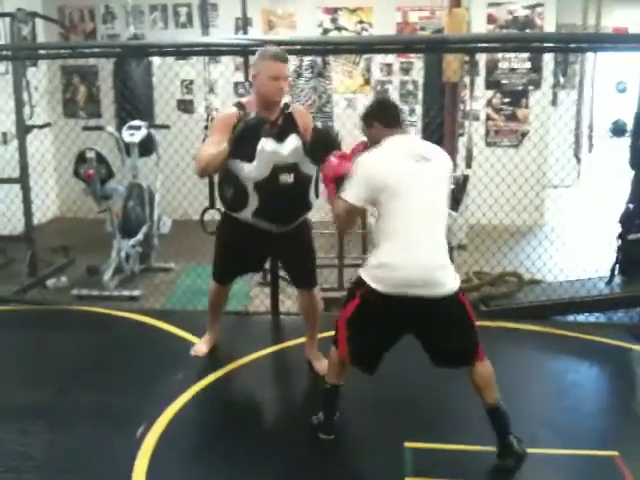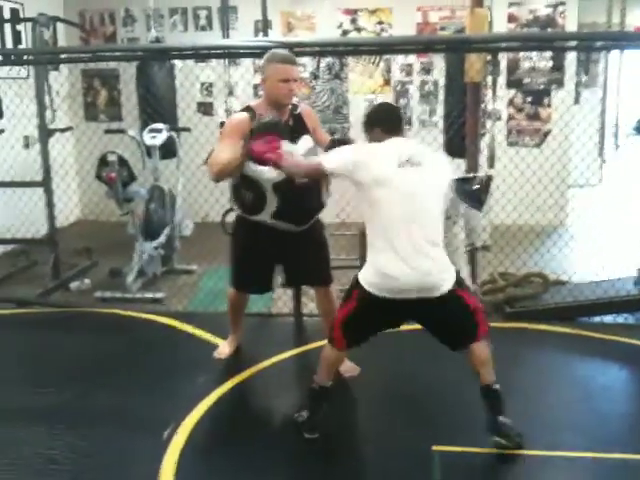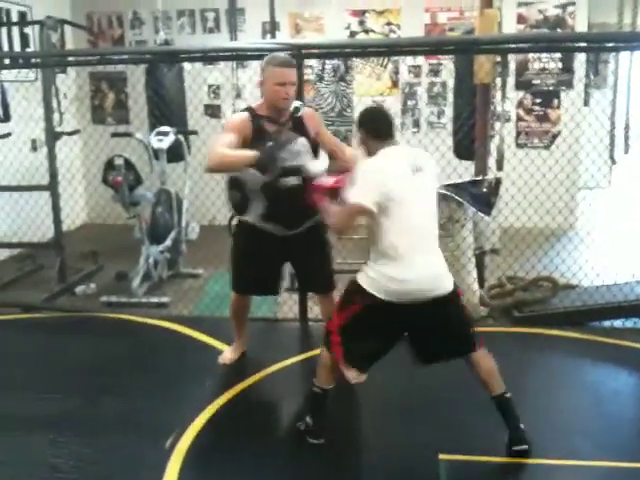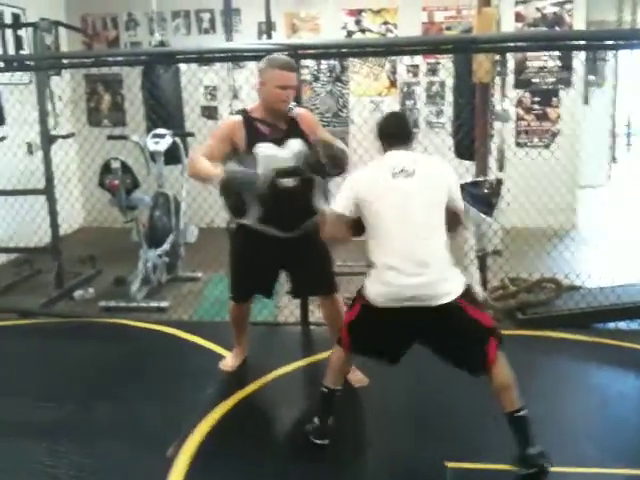
dt=0.3s
person 1, frame 1
left shoulder: (372, 162)
right shoulder: (440, 156)
left elbow: (343, 220)
left wrist: (332, 182)
left hip: (386, 277)
right hip: (437, 279)
left knee: (345, 341)
right knee: (474, 356)
left ankle: (327, 416)
right ankle: (505, 441)
person 1, frame 2
left shoulder: (362, 157)
right shoulder: (440, 161)
left elbow: (301, 169)
left wrist: (274, 153)
left hip: (383, 281)
right hip: (436, 279)
left knee: (339, 338)
right knee: (473, 331)
left ankle: (312, 415)
right ankle: (498, 420)
person 1, frame 3
left shoulder: (372, 170)
right shoulder: (425, 161)
left elbow: (341, 224)
left wrist: (324, 200)
left hip: (387, 285)
right hip: (436, 282)
left knee: (335, 339)
right knee: (472, 347)
left ankle: (315, 419)
right ankle: (514, 430)
person 1, frame 4
left shoulder: (360, 177)
right shoulder: (440, 168)
left elbow: (331, 234)
right elbow: (458, 224)
left hip: (387, 293)
right hip: (442, 289)
left knee: (347, 341)
right knee: (492, 354)
left ankle: (322, 420)
right ankle: (528, 447)
person 2, frame 1
left shoulder: (299, 115)
right shoulder: (231, 118)
left elbow: (320, 151)
right elbow: (202, 167)
left wrist: (327, 150)
right wrist: (231, 146)
left hip: (291, 221)
right hip: (243, 221)
left knee: (307, 286)
right knee: (222, 279)
left ankle: (312, 349)
right ankle: (211, 333)
person 2, frame 2
left shoulder: (305, 115)
right shoulder: (242, 122)
left elbow: (326, 146)
right elbow: (216, 170)
right wrist: (248, 150)
left hip: (304, 221)
right hip: (257, 224)
left knee: (323, 284)
right knee: (241, 286)
right ankle: (234, 336)
person 2, frame 3
left shoulder: (307, 117)
right shoulder: (241, 122)
left elbow: (337, 149)
right elbow: (214, 159)
left wrist: (354, 164)
right wrist: (259, 156)
left hip: (306, 225)
right hip: (258, 228)
left knee: (325, 290)
right knee: (242, 290)
right ankle: (239, 341)
person 2, frame 4
left shoulder: (303, 119)
right shoulder: (236, 125)
left elbow: (338, 155)
right elbow: (196, 162)
left wrist: (333, 150)
right wrist: (222, 174)
left hip: (303, 229)
right hip: (257, 232)
left knee: (329, 294)
right knee: (241, 297)
right ankle: (240, 349)
